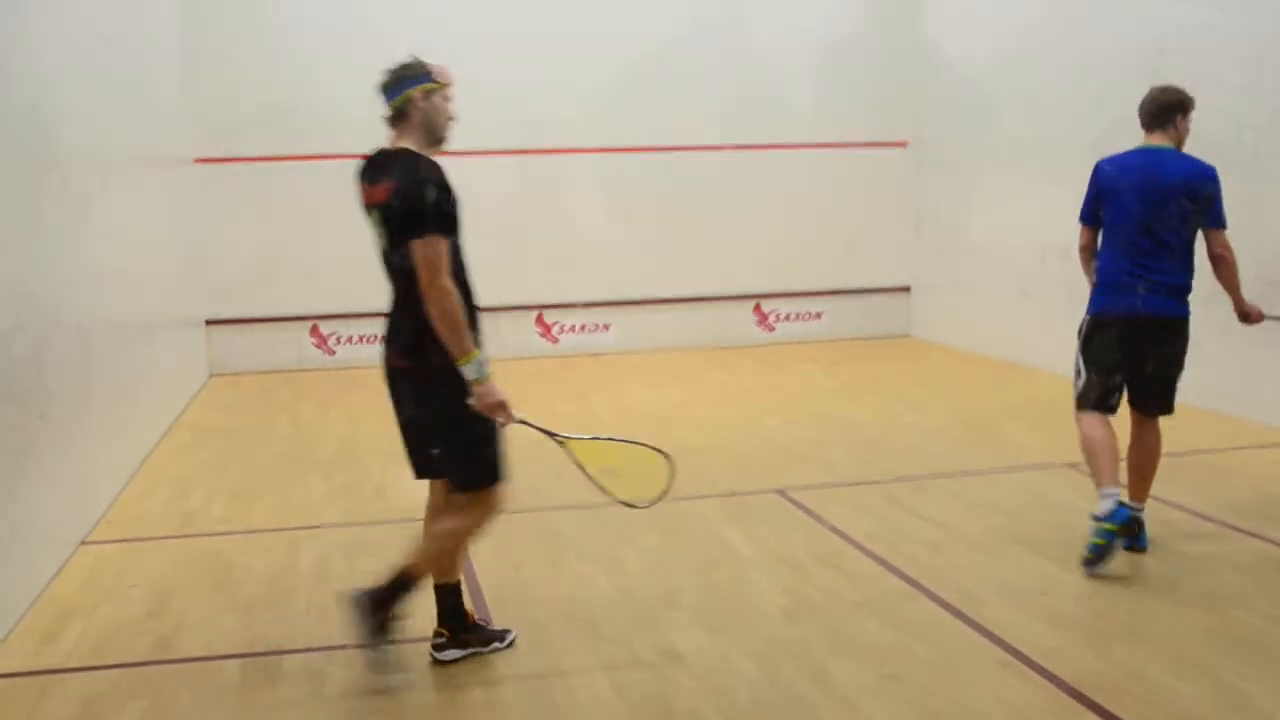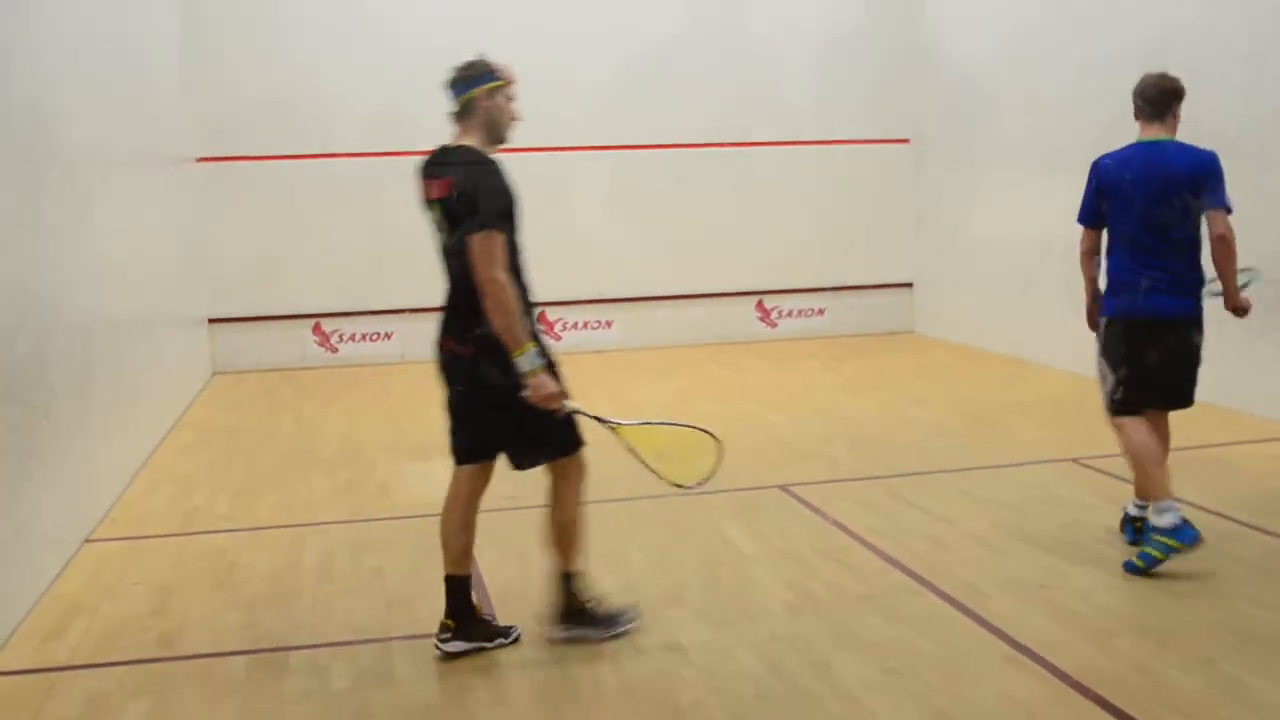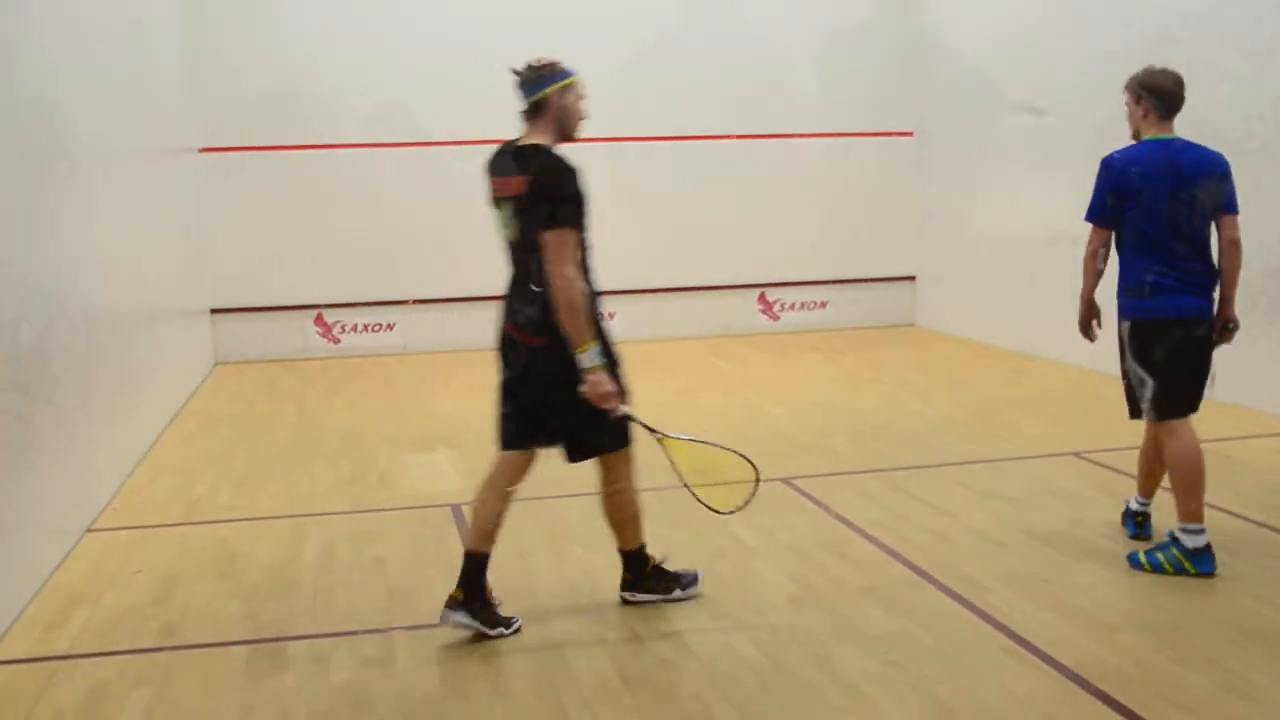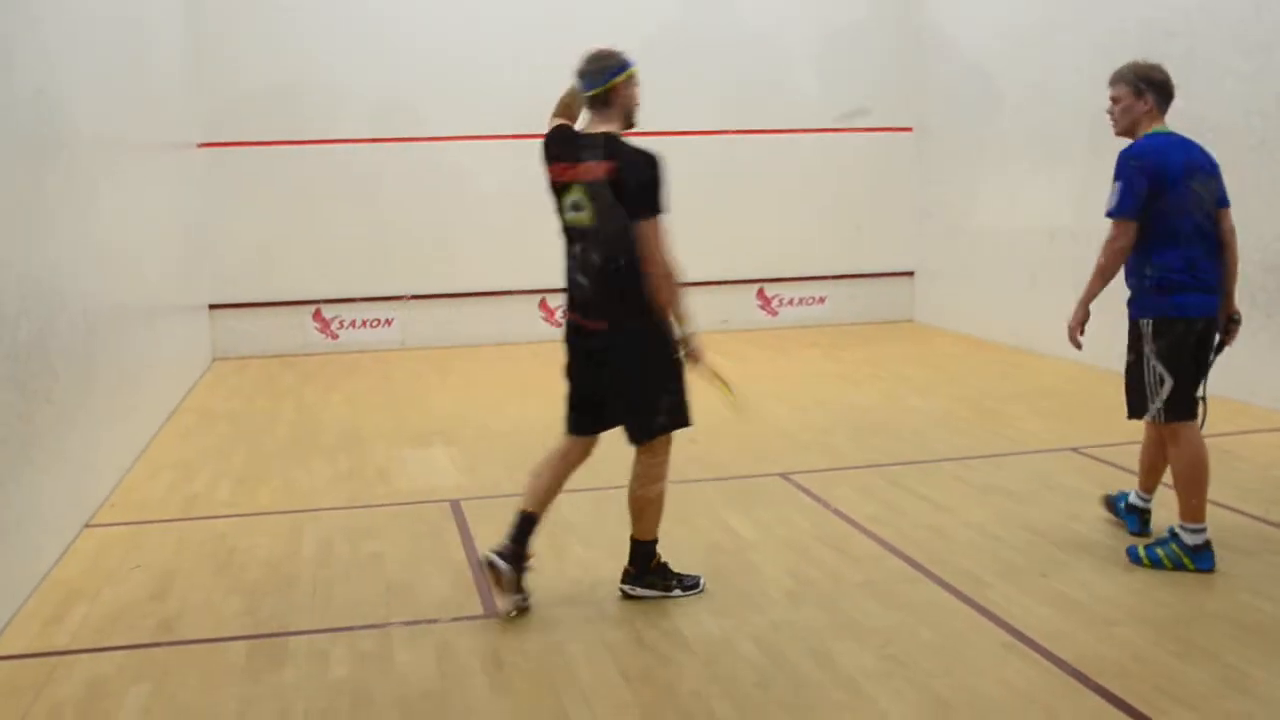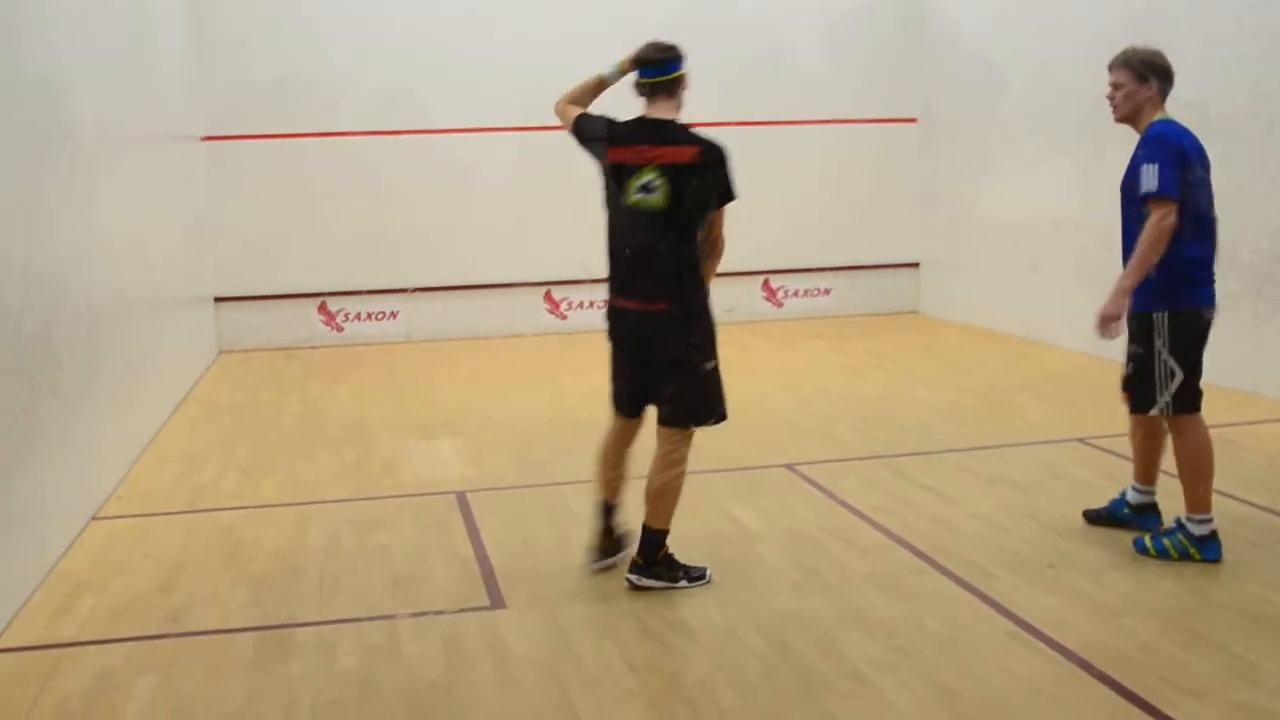
dt=0.2s
person 1, frame 1
left shoulder: (377, 171)
right shoulder: (423, 178)
right elbow: (437, 286)
left wrist: (428, 82)
right wrist: (477, 375)
left hip: (405, 360)
right hip: (439, 363)
left knee: (447, 492)
right knee: (481, 498)
left ankle: (451, 621)
right ankle: (385, 598)
person 1, frame 2
left shoulder: (437, 167)
right shoulder: (481, 174)
right elbow: (493, 279)
left wrist: (484, 82)
right wrist: (531, 365)
left hip: (457, 347)
right hip: (497, 352)
left knee: (469, 478)
right knee: (567, 468)
left ankle: (459, 618)
right ankle: (571, 605)
person 1, frame 3
left shoulder: (502, 164)
right shoulder: (555, 173)
left elbow: (533, 137)
right elbow: (564, 276)
left wrist: (541, 86)
right wrist: (591, 362)
left hip: (519, 337)
right hip: (561, 342)
left knee: (513, 462)
right knee: (615, 460)
left ankle: (470, 594)
right ankle: (640, 574)
person 1, frame 4
left shoulder: (561, 152)
right shoulder: (636, 163)
left elbow: (562, 117)
right elbow: (657, 262)
left wrist: (584, 79)
right wrist: (683, 332)
left hip: (582, 323)
right hip: (632, 326)
left knee: (576, 442)
right knee: (653, 446)
left ankle: (513, 551)
right ankle: (642, 569)
person 1, frame 5
left shoulder: (612, 140)
right shoulder: (707, 154)
left elbow: (564, 107)
right elbow: (714, 244)
left wrist: (616, 69)
left hip: (625, 307)
right hip: (679, 310)
left knee: (625, 421)
right knee: (676, 434)
left ankle: (606, 535)
right ankle: (650, 559)
person 2, frame 1
left shoulder: (1106, 170)
right shoulder: (1200, 176)
left elbow: (1086, 245)
right elbow: (1219, 250)
right wrist: (1241, 304)
left hip: (1111, 308)
right hip: (1169, 312)
left knee: (1092, 410)
right knee: (1146, 416)
left ankle: (1111, 507)
right ankle: (1133, 513)
person 2, frame 2
left shoulder: (1107, 168)
right shoulder: (1203, 164)
left elbow: (1090, 246)
right elbow: (1220, 233)
left wrist: (1092, 296)
right wrist: (1232, 293)
left hip: (1128, 309)
right hip: (1182, 310)
left knee: (1129, 415)
right knee: (1153, 412)
left ankle: (1170, 519)
right ankle: (1139, 513)
person 2, frame 3
left shoulder: (1120, 166)
right shoulder: (1213, 163)
left elbow: (1099, 244)
right elbow: (1231, 241)
left wrist: (1086, 299)
right wrist: (1227, 308)
left hip: (1148, 311)
right hip: (1196, 310)
left knee: (1170, 420)
right knee: (1164, 414)
left ankle: (1194, 543)
right ankle: (1138, 510)
person 2, frame 4
left shoulder: (1139, 156)
right shoulder: (1199, 156)
left elbow: (1122, 238)
right elbow: (1227, 236)
left wrist: (1085, 302)
right wrist: (1228, 305)
left hip: (1163, 308)
right hip: (1201, 306)
left knee: (1175, 420)
right knee: (1165, 413)
left ankle: (1193, 540)
right ankle: (1138, 504)
person 2, frame 5
left shoulder: (1157, 141)
right shoulder: (1180, 140)
left elbow: (1163, 218)
right elbow: (1202, 222)
left wrist: (1121, 289)
right wrist: (1181, 293)
left hip: (1167, 301)
right hip: (1172, 298)
left knee: (1179, 412)
right knee: (1144, 402)
left ankle: (1200, 531)
right ankle: (1140, 502)
